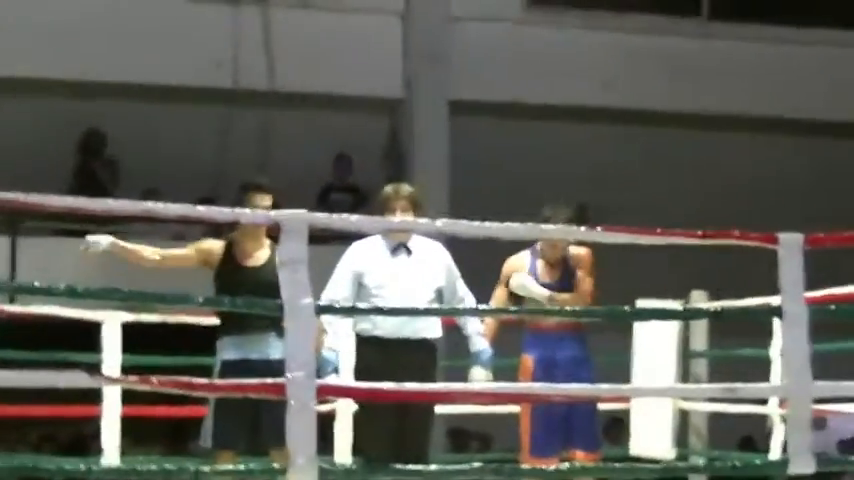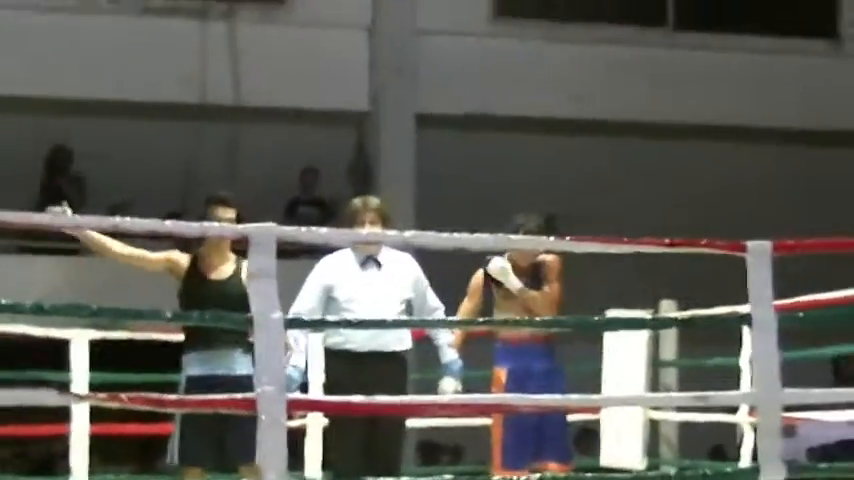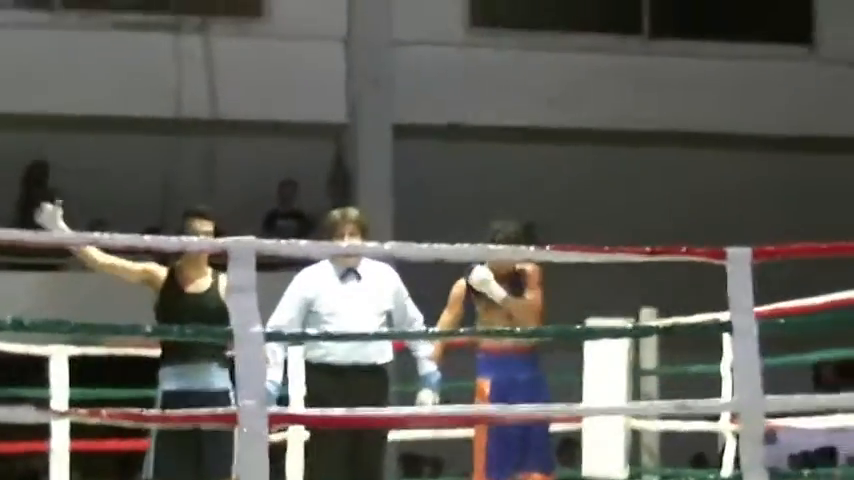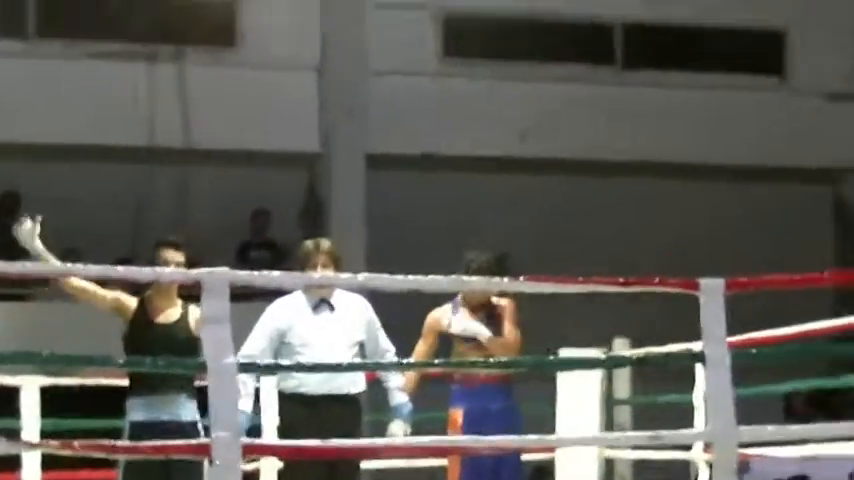
dt=0.1s
person 1, frame 1
right shoulder: (216, 251)
right elbow: (159, 257)
right wrist: (112, 244)
left hip: (274, 356)
right hip: (232, 356)
left knee: (280, 445)
right knee: (225, 448)
person 1, frame 2
left shoulder: (246, 271)
right shoulder: (180, 264)
right elbow: (124, 253)
right wrist: (78, 230)
left hip: (240, 373)
right hip: (198, 371)
person 1, frame 3
left shoulder: (224, 285)
right shoulder: (158, 276)
right elbow: (104, 262)
right wrist: (61, 230)
left hip: (216, 387)
right hip: (173, 386)
person 1, frame 4
left shoulder: (194, 317)
right shoulder: (129, 307)
right elbow: (75, 285)
right wrist: (37, 248)
left hip: (184, 417)
right hip: (141, 417)
person 2, frame 1
left shoulder: (436, 253)
right shoulder: (361, 252)
left elbow: (462, 302)
right elbow: (334, 303)
left wrist: (480, 349)
left hip: (420, 356)
right hip: (374, 355)
left knee: (415, 444)
right knee: (374, 443)
person 2, frame 2
left shoulder: (405, 266)
right shoulder: (330, 266)
left elbow: (432, 313)
right elbow: (301, 316)
left wrist: (450, 361)
right wrist: (295, 365)
left hip: (391, 368)
right hip: (344, 367)
person 2, frame 3
left shoulder: (385, 277)
right shoulder: (310, 278)
left elbow: (412, 325)
right elbow: (280, 329)
left wrist: (429, 374)
right wrist: (272, 380)
left hip: (372, 381)
right hip: (325, 381)
person 2, frame 4
left shoulder: (358, 308)
right shoulder: (283, 310)
left elbow: (384, 356)
right elbow: (251, 359)
left wrist: (399, 405)
right wrist: (243, 408)
left hip: (345, 415)
right hip: (298, 418)
person 3, frame 1
left shoulder: (581, 256)
right shoulder: (518, 264)
left elbow: (583, 301)
right elbow: (495, 311)
left wrist: (542, 293)
left hip: (574, 349)
right hip: (538, 349)
left knee: (583, 429)
right knee: (537, 433)
person 3, frame 2
left shoulder: (550, 265)
right shoulder: (487, 274)
left elbow: (548, 309)
right elbow: (463, 320)
left wrist: (514, 283)
left hip: (545, 359)
right hip: (509, 359)
left knee: (554, 440)
right knee: (510, 446)
person 3, frame 3
left shoulder: (529, 274)
right shoulder: (467, 285)
left elbow: (532, 319)
right elbow: (443, 332)
left wrist: (497, 293)
left hip: (527, 369)
right hip: (492, 370)
left knee: (536, 448)
right knee: (493, 456)
person 3, frame 4
left shoulder: (504, 307)
right shoulder: (441, 317)
left elbow: (513, 352)
left wrist: (482, 332)
left hip: (502, 402)
right hip: (464, 401)
